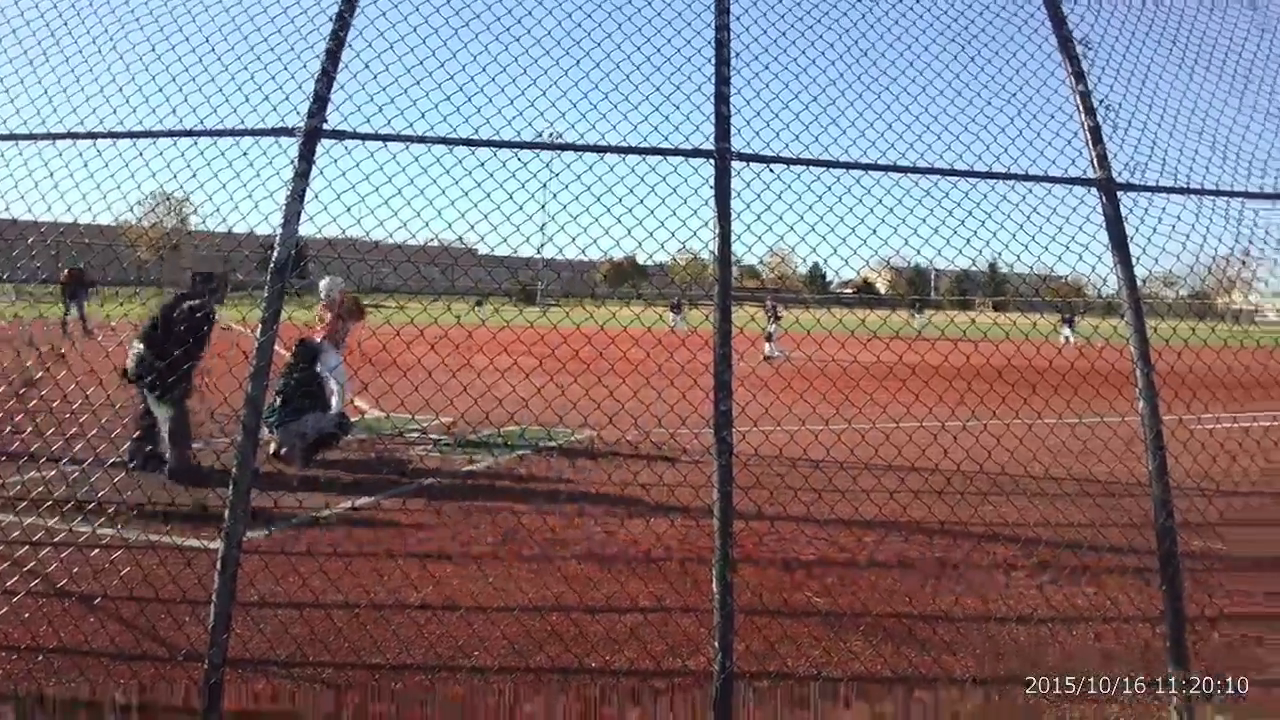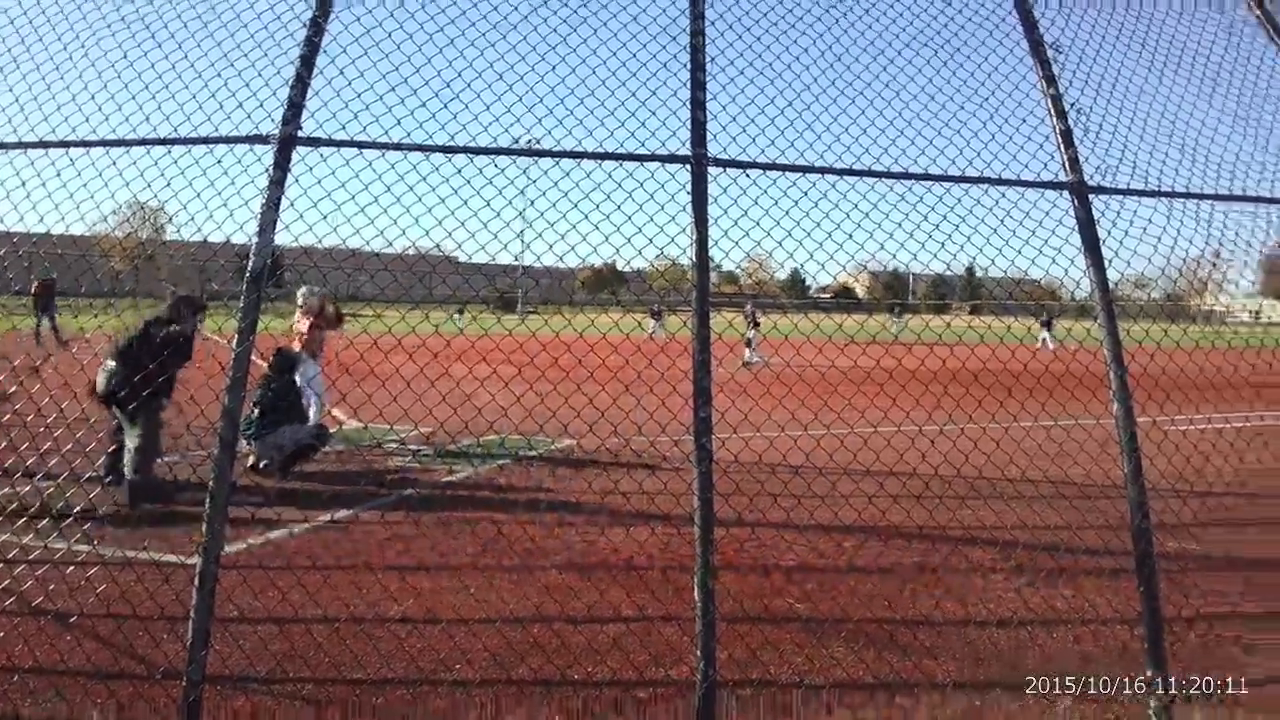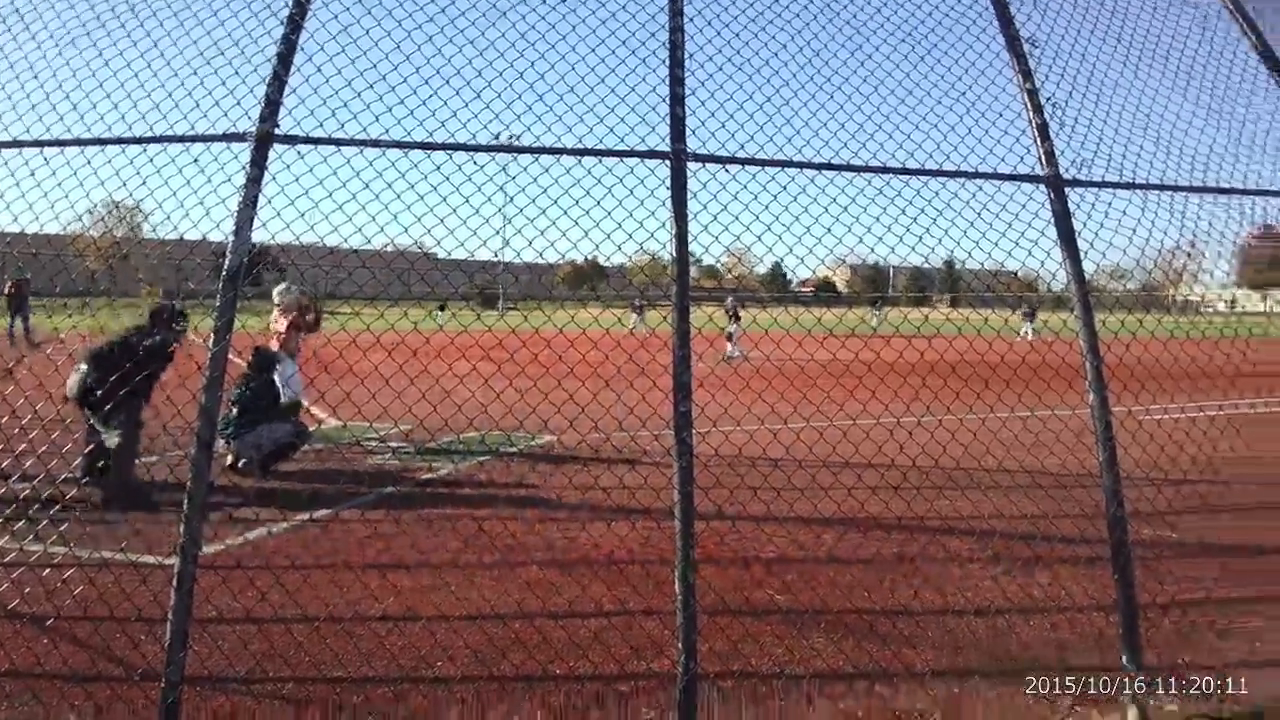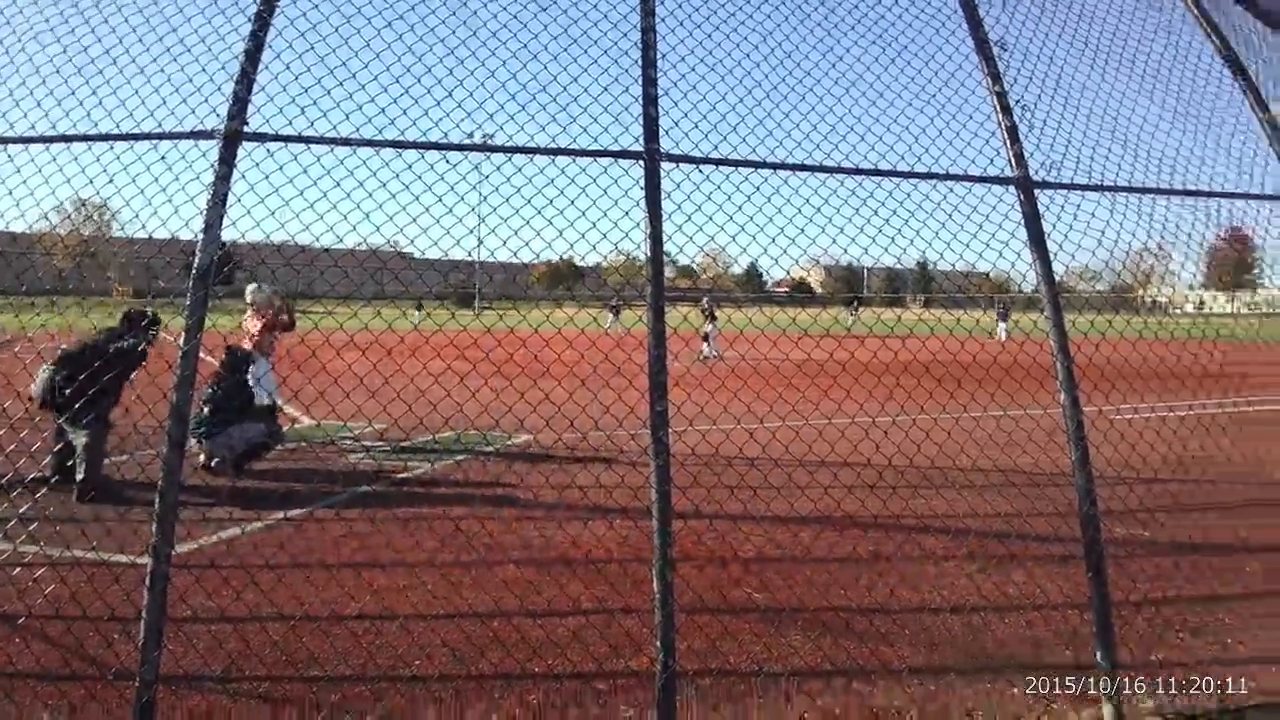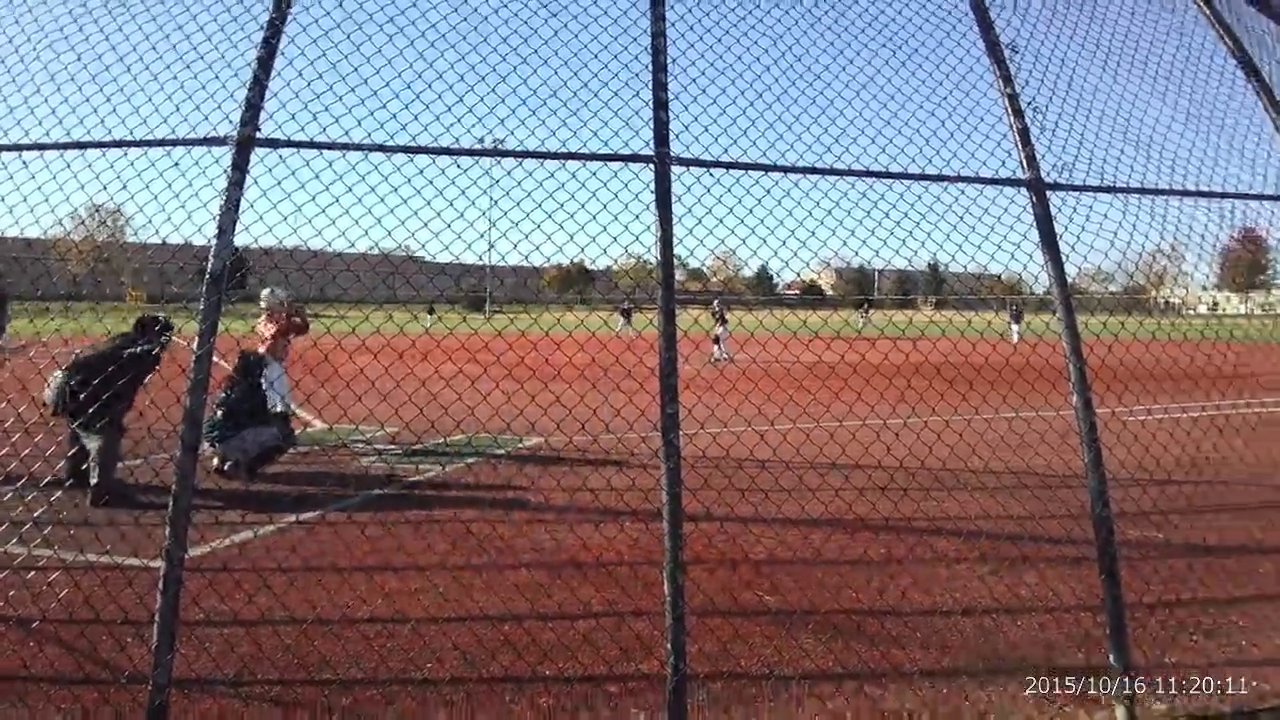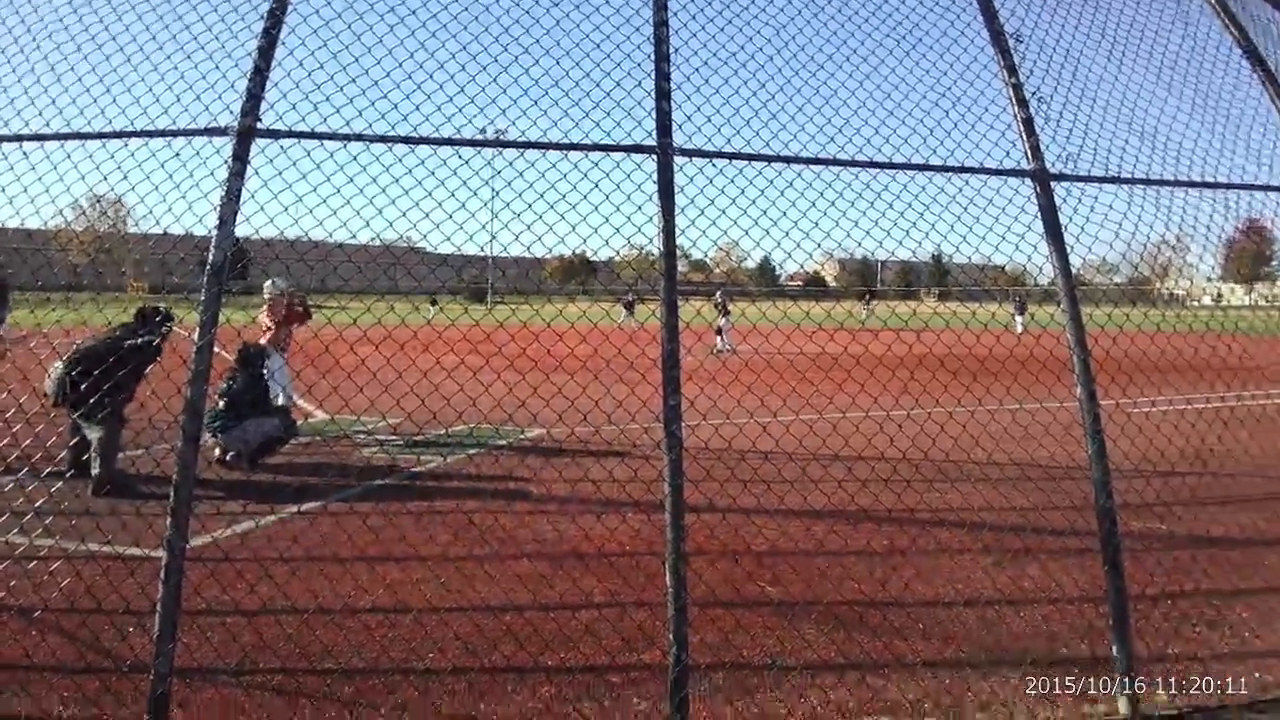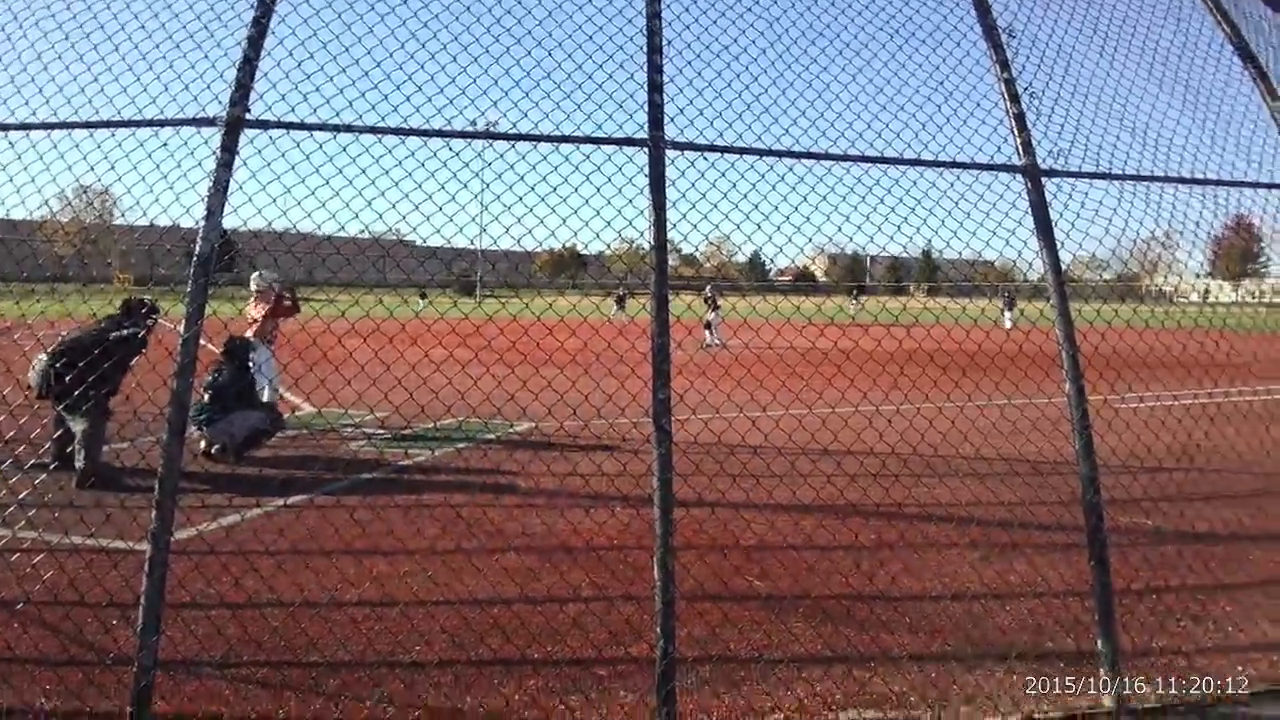
dt=0.2s
person 1, frame 1
left shoulder: (182, 301)
right shoulder: (200, 310)
right elbow: (191, 350)
right wrist: (183, 379)
left hip: (143, 360)
right hip: (155, 364)
left knee: (150, 412)
right knee: (173, 413)
left ankle: (139, 456)
right ankle: (178, 466)
person 1, frame 2
left shoulder: (158, 325)
right shoulder: (180, 335)
right elbow: (165, 372)
right wrist: (159, 399)
left hip: (113, 377)
right hip: (123, 381)
left knee: (125, 426)
right knee: (143, 432)
left ankle: (113, 471)
right ankle: (134, 486)
person 1, frame 3
left shoulder: (140, 334)
right shoulder: (162, 345)
left hip: (85, 380)
right hip: (95, 385)
left knee: (102, 426)
right knee: (124, 432)
left ankle: (90, 471)
right ankle: (117, 489)
person 1, frame 4
left shoulder: (111, 336)
right shoulder: (132, 349)
left hip: (50, 381)
right hip: (61, 385)
left knee: (70, 425)
right knee: (91, 432)
left ankle: (59, 470)
right ankle: (87, 486)
person 1, frame 5
left shoulder: (124, 342)
right shoulder: (145, 354)
left hip: (62, 386)
right hip: (73, 391)
left knee: (84, 429)
right knee: (105, 436)
left ankle: (74, 474)
right ankle: (102, 491)
person 1, frame 6
left shoulder: (124, 332)
right shoulder: (146, 345)
left hip: (62, 376)
right hip: (73, 382)
left knee: (85, 420)
right knee: (105, 427)
left ankle: (75, 465)
right ankle: (102, 480)
person 1, frame 7
left shoulder: (109, 324)
right shoulder: (132, 338)
left hip: (46, 369)
right hip: (57, 374)
left knee: (69, 412)
right knee: (91, 419)
left ankle: (59, 457)
right ankle: (88, 472)
